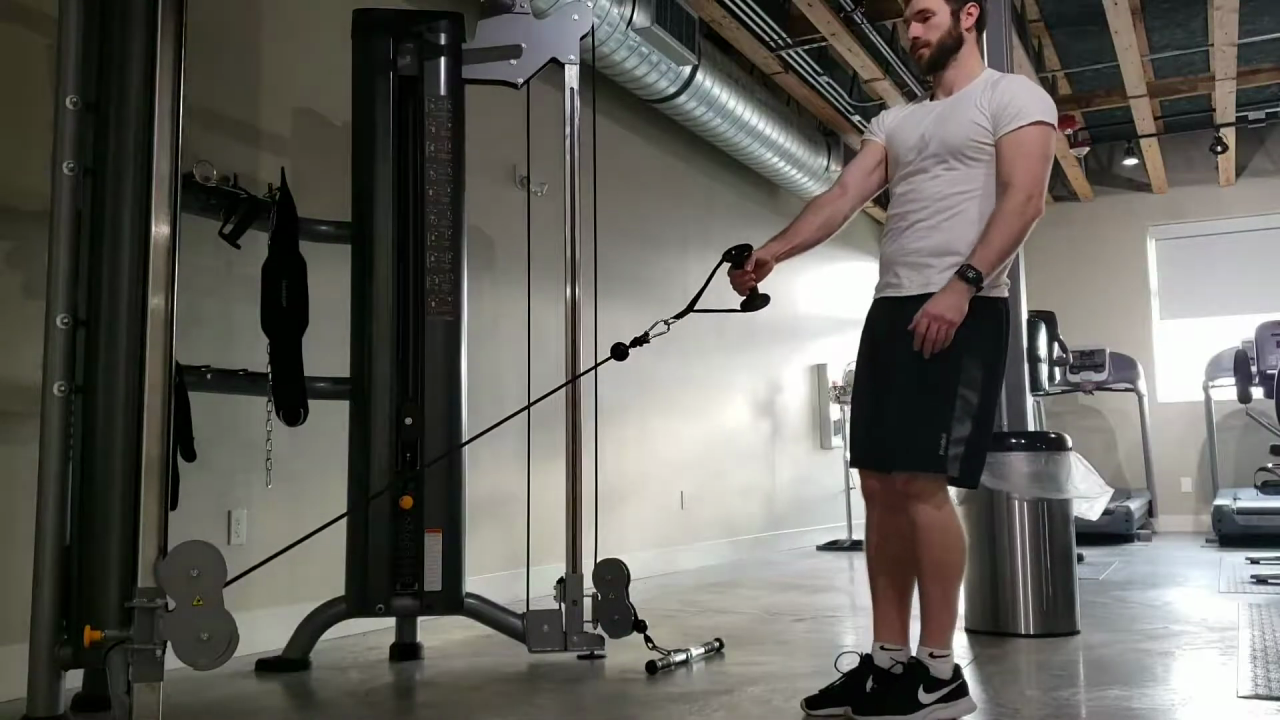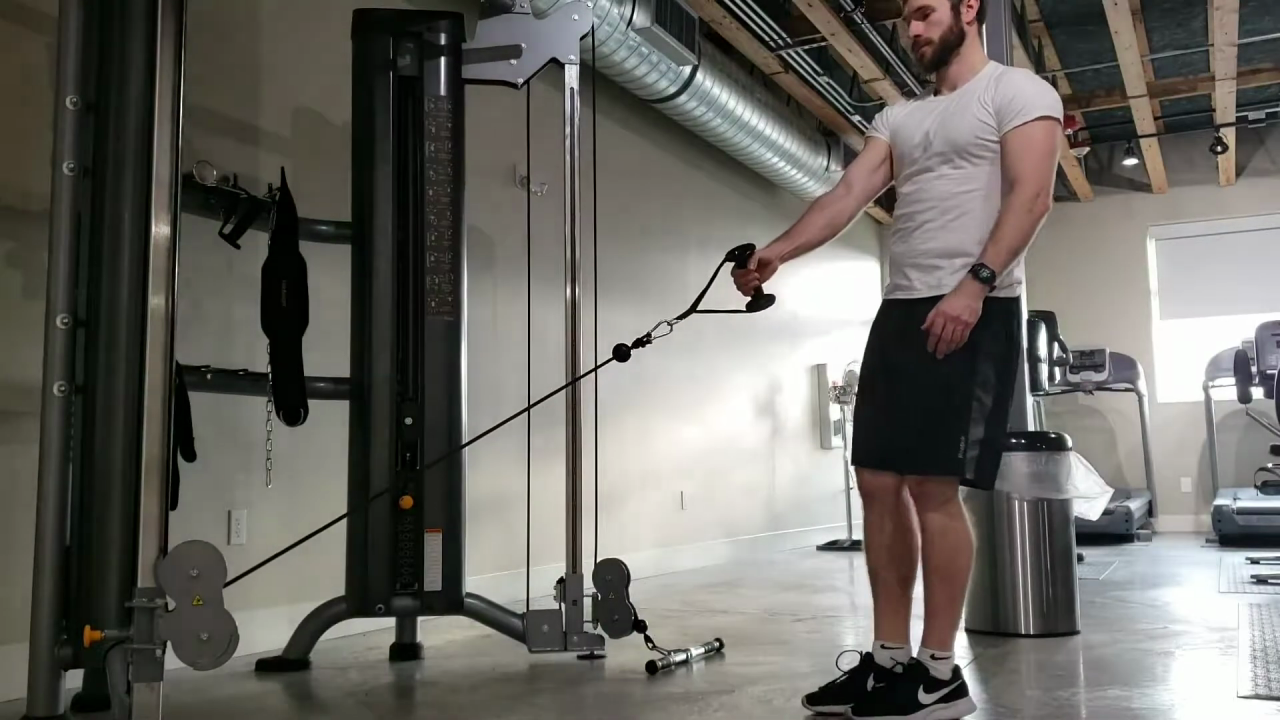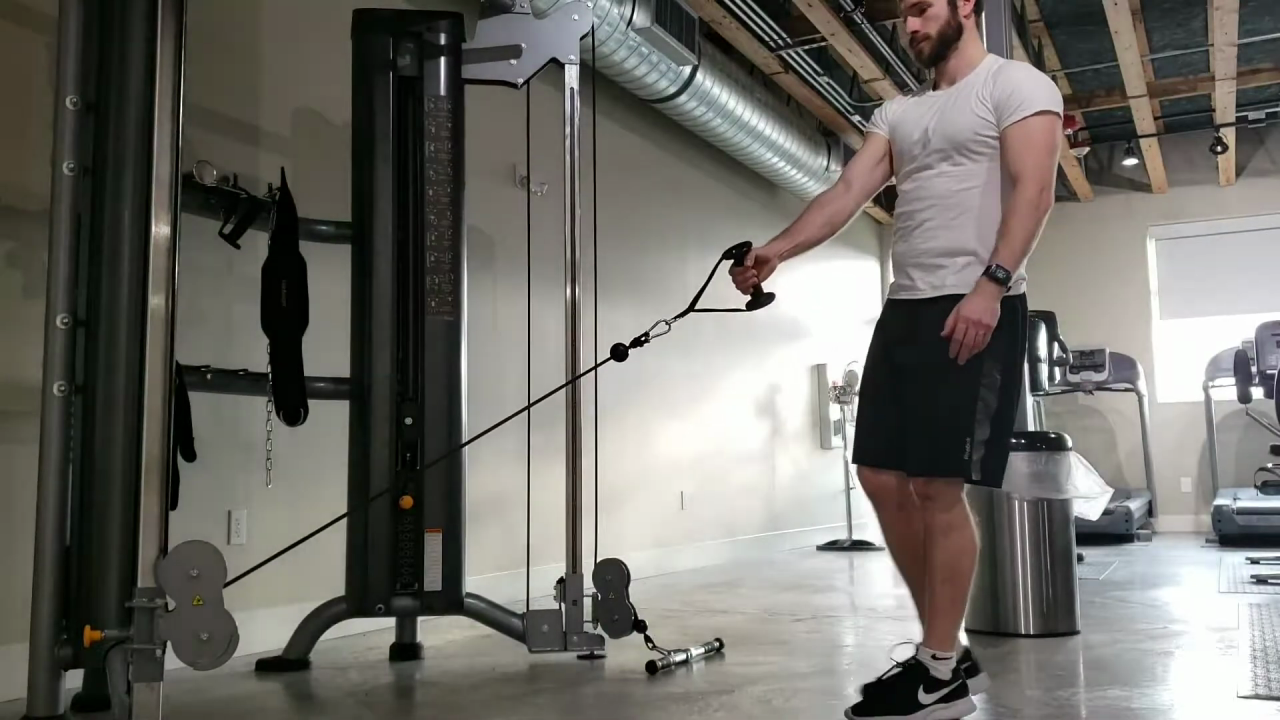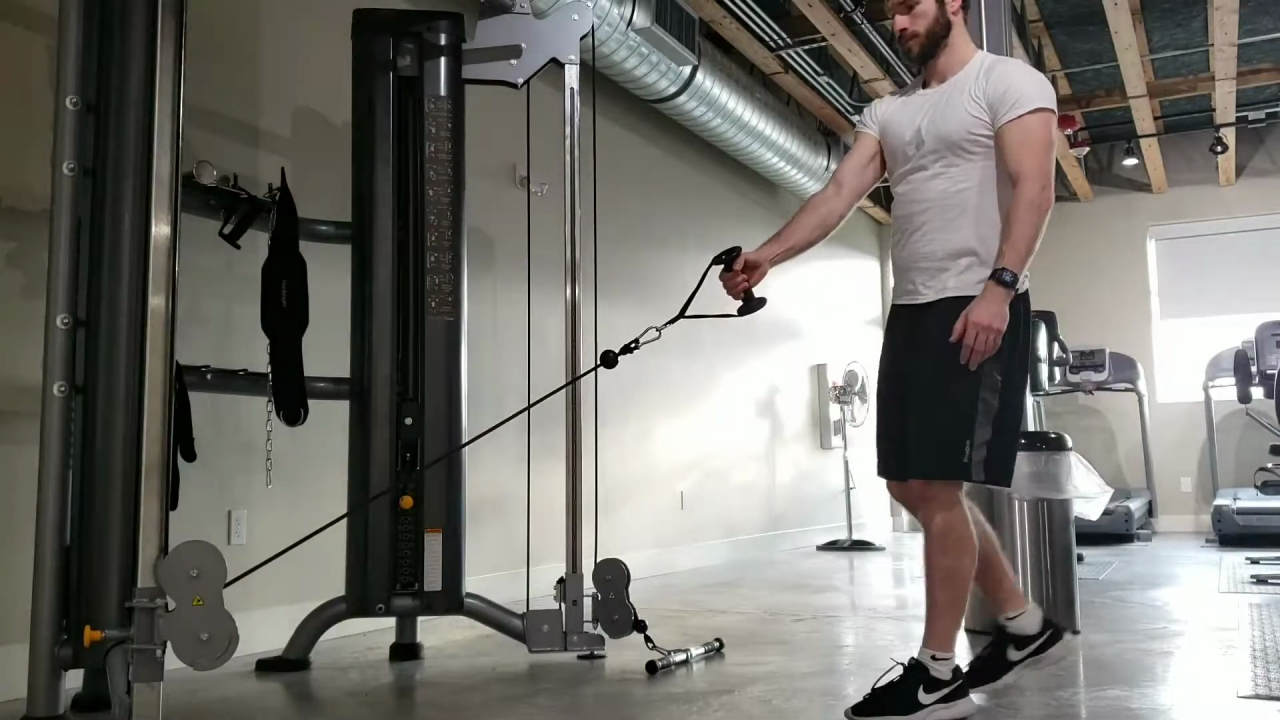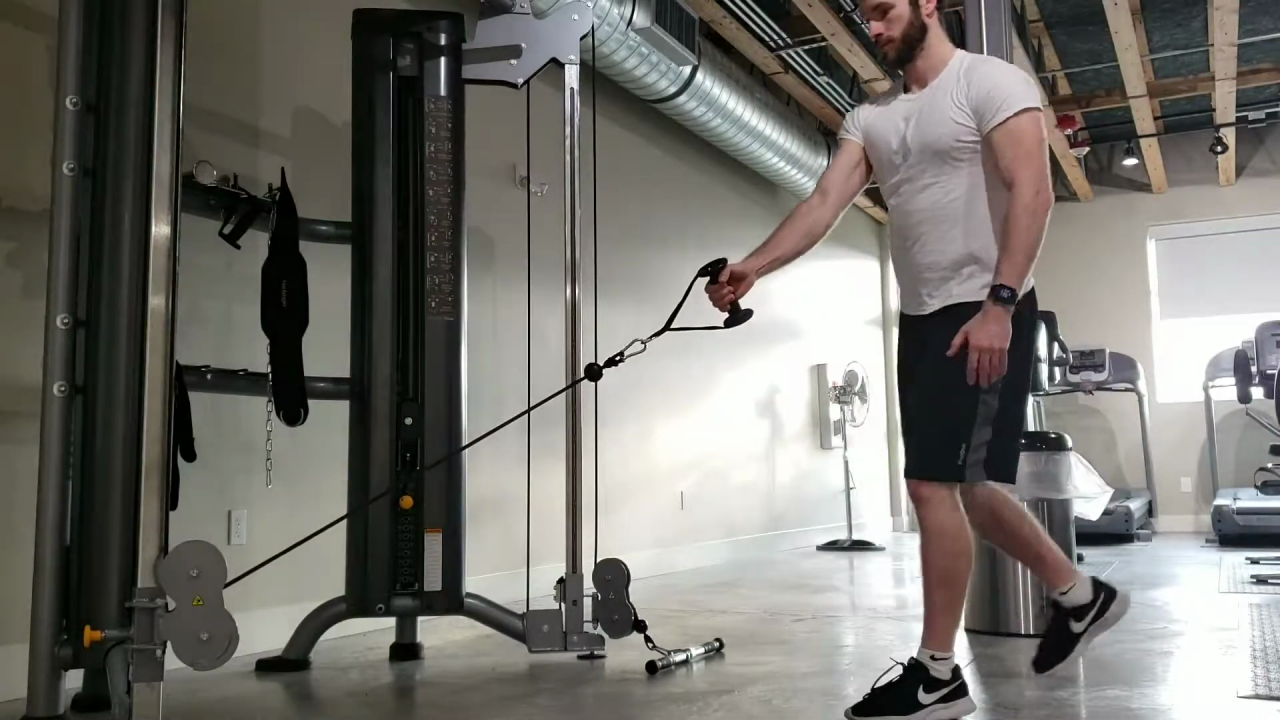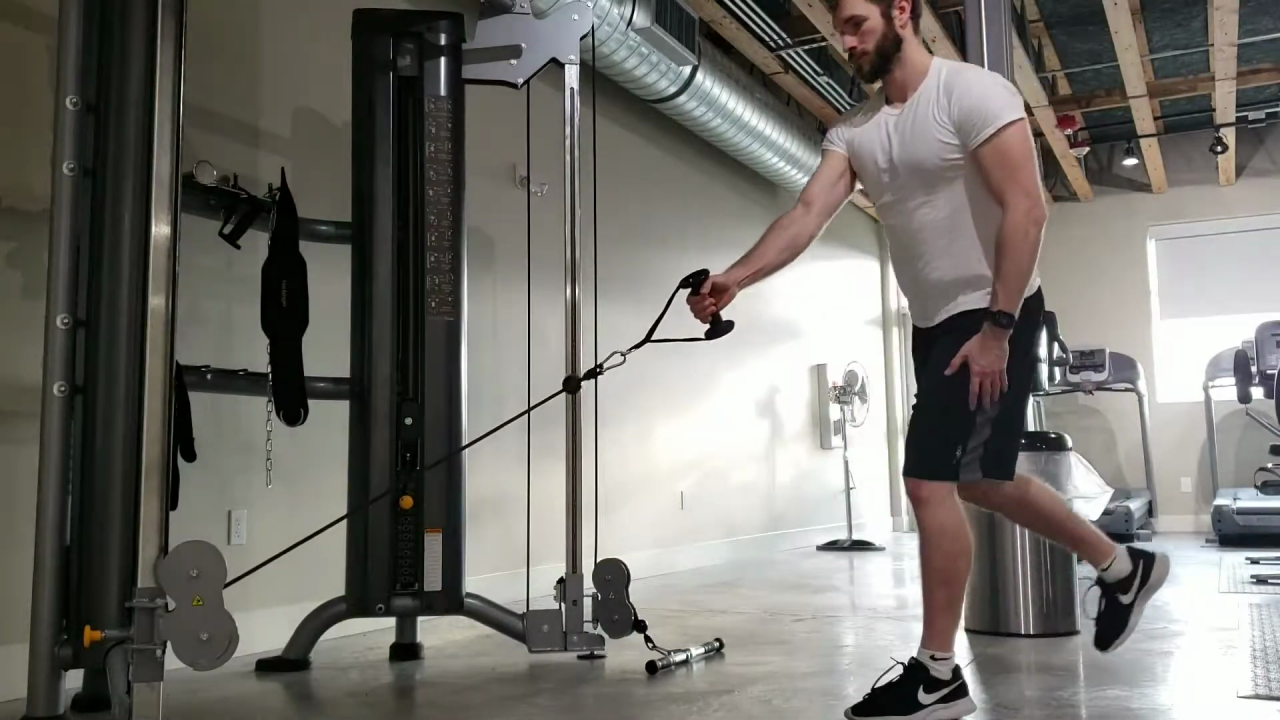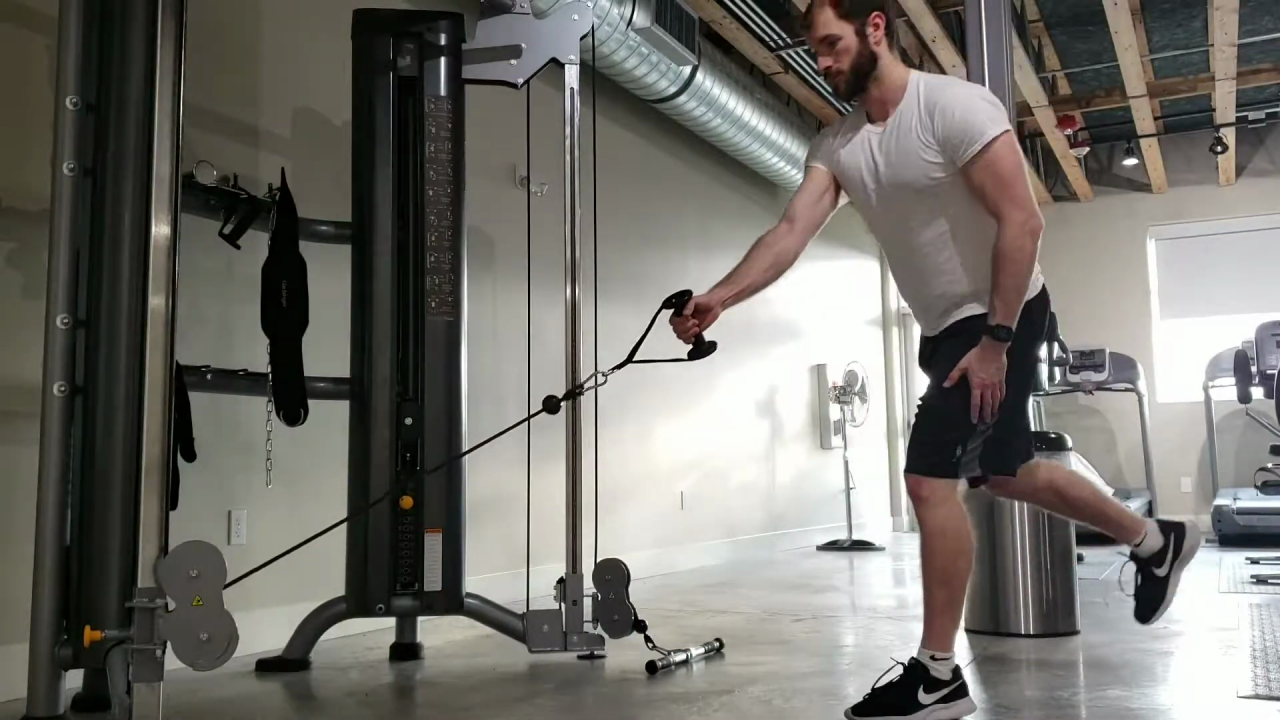
dt=0.2s
person 1, frame 1
left shoulder: (1013, 96)
right shoulder: (896, 120)
left elbow: (1023, 199)
right elbow: (844, 195)
left wrist: (963, 284)
right wrist: (771, 252)
left hip: (961, 311)
right hip: (891, 312)
left knee: (920, 482)
right knee: (879, 485)
right ankle: (888, 659)
person 1, frame 2
left shoulder: (1018, 91)
right shoulder: (899, 116)
left elbow: (1031, 195)
right elbow: (848, 194)
left wrist: (977, 282)
right wrist: (776, 253)
left hip: (971, 312)
right hip: (899, 311)
left knee: (934, 487)
right knee: (878, 481)
right ankle: (887, 658)
person 1, frame 3
left shoulder: (1016, 84)
right shoulder: (898, 111)
left elbow: (1033, 188)
right elbow: (848, 191)
left wrist: (991, 284)
right wrist: (775, 250)
left hip: (974, 310)
right hip: (903, 310)
left knee: (938, 487)
right knee: (882, 476)
right ankle: (943, 643)
person 1, frame 4
left shoulder: (1010, 81)
right shoulder: (889, 109)
left elbow: (1036, 188)
right elbow: (839, 195)
left wrist: (999, 287)
right wrist: (766, 256)
left hip: (979, 310)
right hip: (910, 313)
left knee: (939, 485)
right knee: (914, 486)
right ankle: (1021, 623)
person 1, frame 5
left shoulder: (990, 82)
right shoulder: (871, 115)
left elbow: (1032, 194)
right elbow: (824, 201)
left wrist: (1000, 303)
right wrist: (751, 267)
left hip: (983, 313)
right hip: (920, 317)
left knee: (935, 484)
right knee: (963, 482)
right ankle: (1080, 595)
person 1, frame 6
left shoulder: (971, 92)
right shoulder: (853, 128)
left elbow: (1026, 209)
right elbow: (808, 212)
left wrist: (998, 326)
right wrist: (735, 278)
left hip: (991, 315)
right hip: (933, 325)
left knee: (931, 480)
right knee: (980, 479)
right ankle: (1125, 567)
person 1, frame 7
left shoulder: (952, 106)
right shoulder: (835, 145)
left elbow: (1022, 222)
right elbow: (791, 230)
left wrist: (996, 340)
right wrist: (717, 298)
left hip: (998, 316)
right hip: (944, 329)
left knee: (930, 478)
right knee: (1004, 471)
right ankle: (1156, 539)
